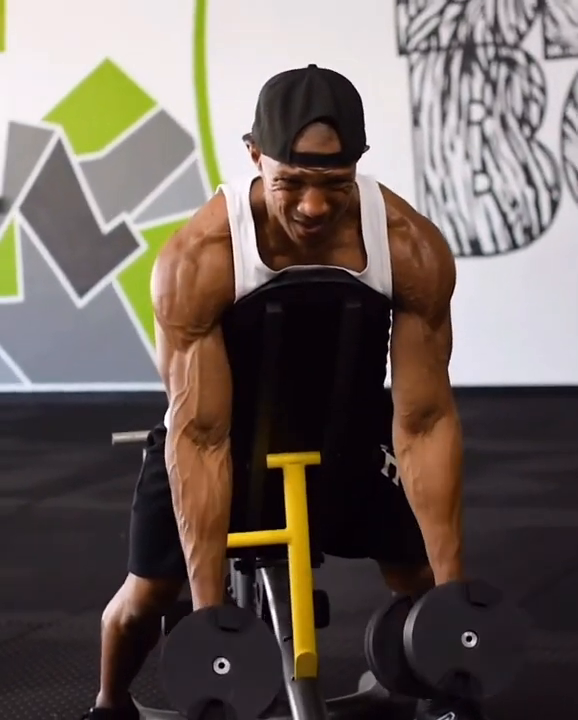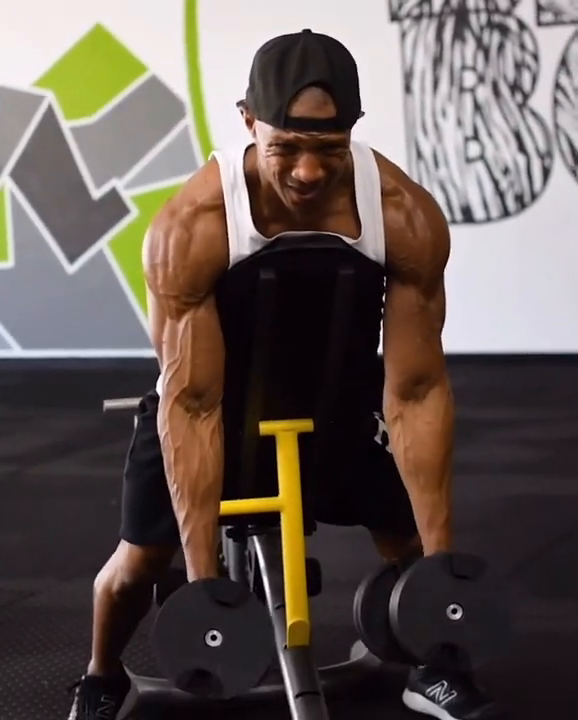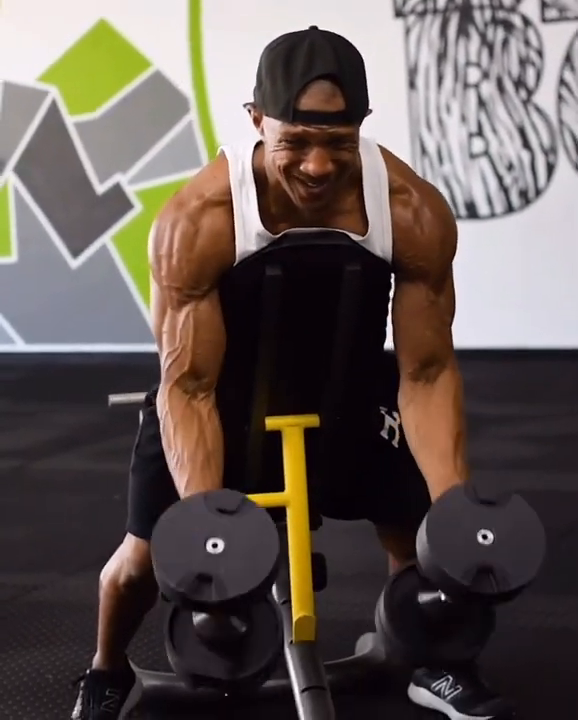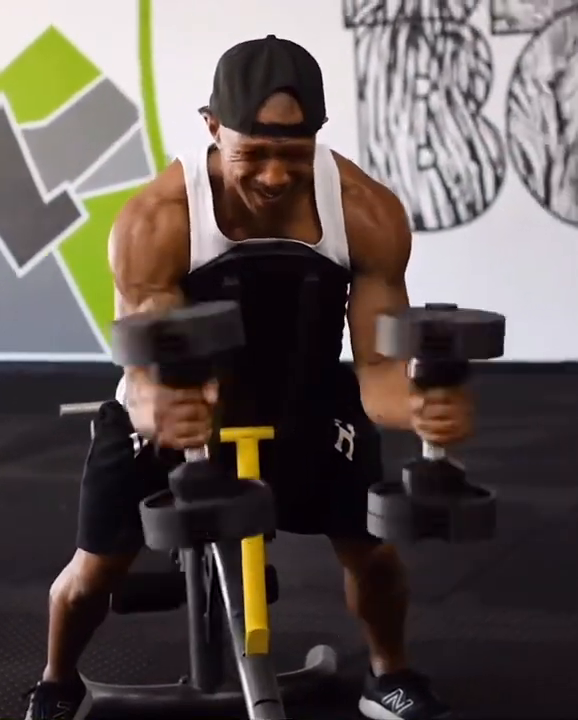
dt=0.3s
person 1, frame 1
left shoulder: (413, 248)
right shoulder: (196, 259)
left elbow: (423, 419)
right elbow: (202, 435)
left wrist: (451, 581)
right wrist: (208, 605)
right hip: (222, 422)
left knee: (416, 571)
right knee: (147, 593)
person 1, frame 2
left shoulder: (408, 217)
right shoulder: (188, 226)
left elbow: (415, 390)
right elbow: (192, 404)
left wrist: (441, 554)
right wrist: (204, 577)
right hip: (215, 390)
left knee: (410, 540)
right knee: (140, 559)
person 1, frame 3
left shoulder: (415, 213)
right shoulder: (196, 219)
left elbow: (426, 373)
right elbow: (189, 386)
right hip: (224, 381)
left knee: (417, 529)
right knee: (146, 550)
person 1, frame 4
left shoulder: (368, 211)
right shoulder: (155, 219)
left elbow: (378, 366)
right elbow: (141, 378)
left wrist: (419, 407)
right wrist: (160, 411)
right hip: (173, 399)
left knee: (371, 546)
right knee: (96, 567)
